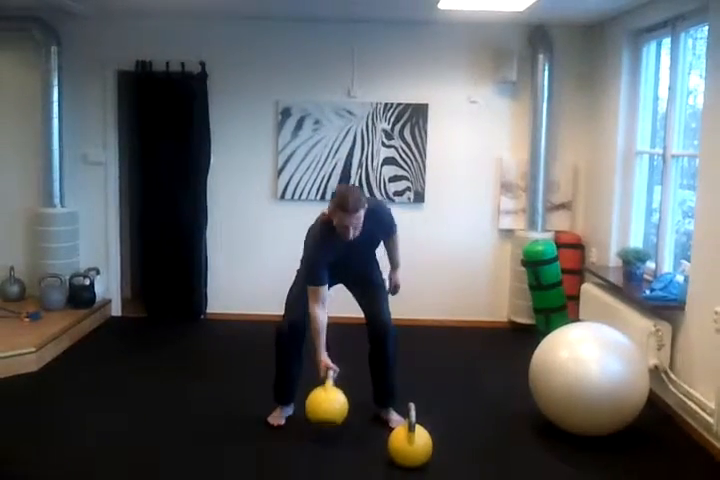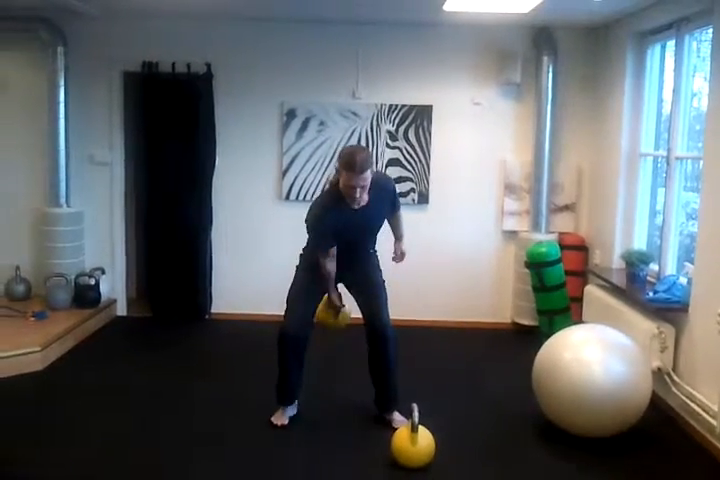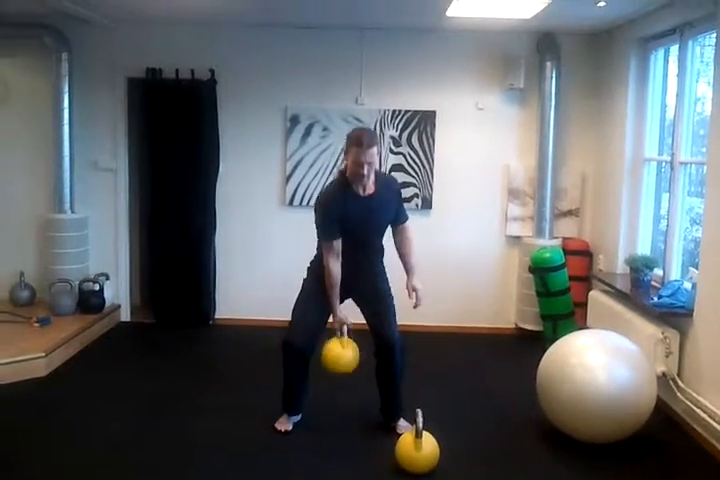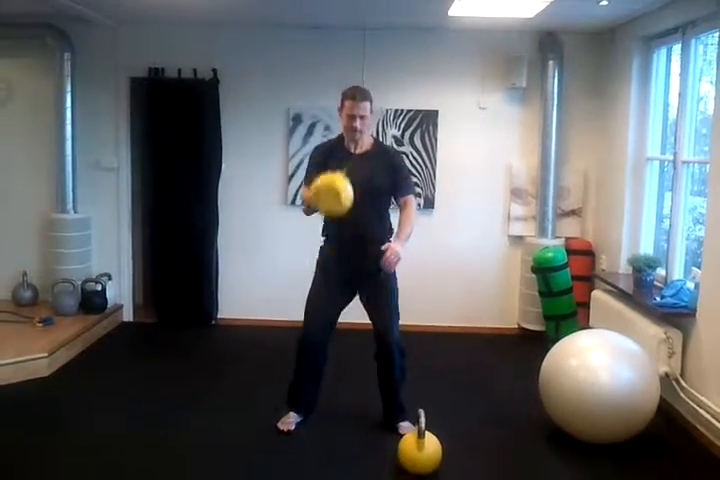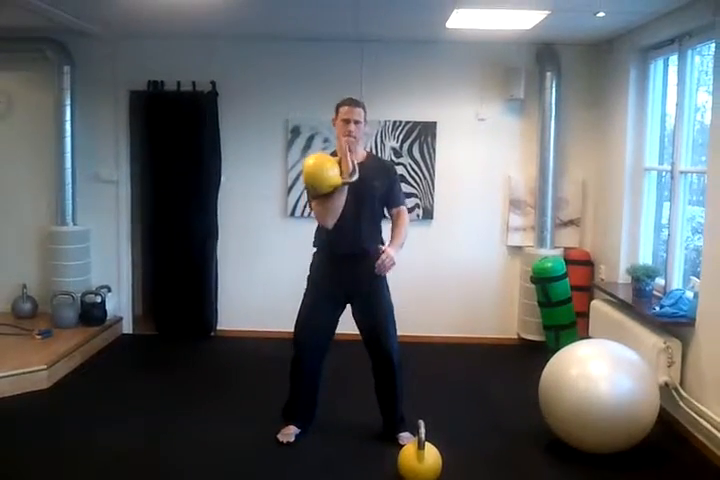
dt=0.4s
person 1, frame 1
left shoulder: (379, 212)
right shoulder: (318, 238)
left elbow: (391, 235)
right elbow: (318, 306)
left wrist: (395, 270)
right wrist: (321, 355)
left hip: (364, 267)
right hip: (320, 269)
left knee: (383, 327)
right knee: (289, 328)
left ankle: (385, 406)
right ankle: (284, 402)
person 1, frame 2
left shoulder: (385, 186)
right shoulder: (323, 209)
left elbow: (394, 211)
right elbow: (326, 259)
left wrist: (400, 241)
right wrist: (332, 293)
left hip: (363, 260)
right hip: (319, 262)
left knee: (382, 328)
right knee: (292, 330)
left ankle: (388, 407)
right ankle: (287, 403)
person 1, frame 3
left shoulder: (391, 187)
right shoulder: (330, 198)
left elbow: (401, 230)
right elbow: (332, 256)
left wrist: (411, 275)
right wrist: (335, 306)
left hip: (371, 271)
right hip: (328, 271)
left knee: (389, 341)
right knee: (296, 341)
left ankle: (393, 415)
right ankle: (292, 410)
person 1, frame 4
left shoulder: (389, 158)
right shoulder: (323, 154)
left elbow: (408, 205)
right elbow: (307, 205)
left wrist: (398, 242)
left hip: (377, 259)
right hip: (335, 256)
left knee: (389, 339)
right knee: (313, 335)
left ankle: (395, 414)
right ankle: (298, 407)
person 1, frame 5
left shoulder: (384, 169)
left elbow: (401, 215)
right elbow: (325, 219)
left wrist: (393, 247)
right wrist: (346, 177)
left hip: (369, 268)
right hip: (328, 266)
left knee: (385, 349)
right knee: (307, 345)
left ankle: (395, 425)
right ankle: (297, 419)
